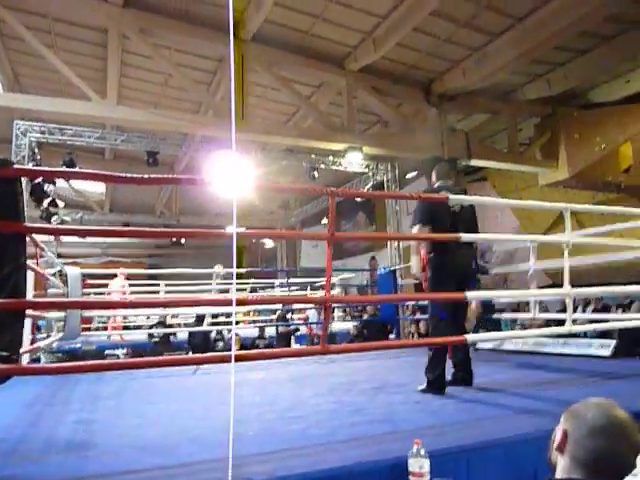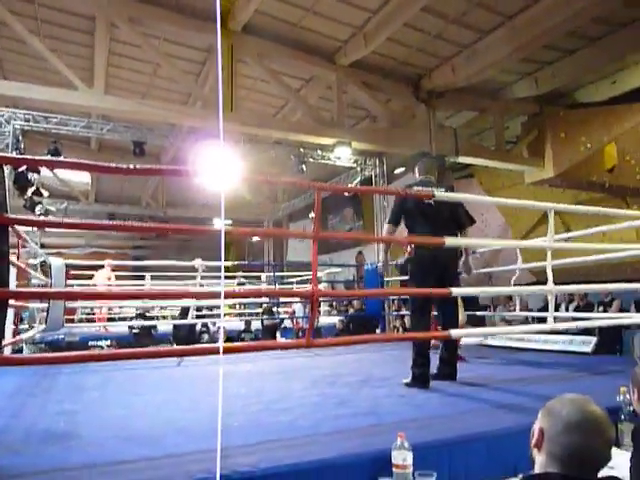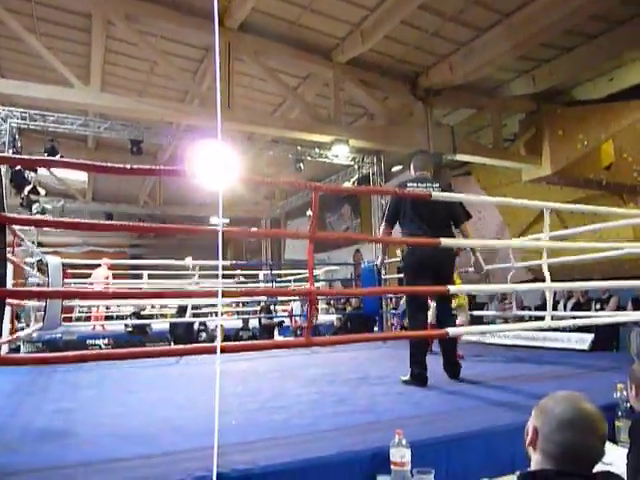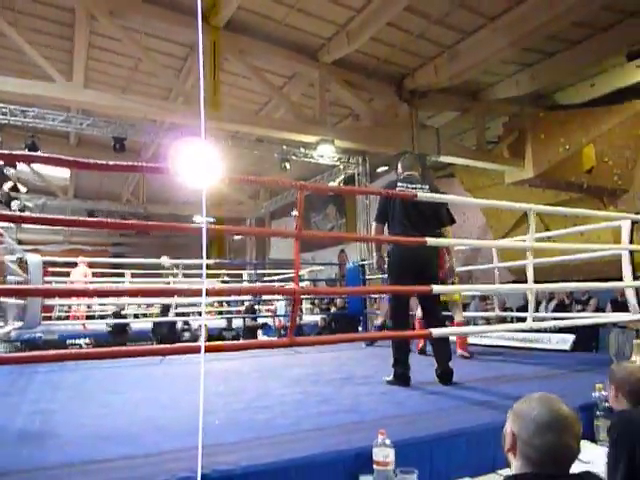
dt=0.2s
person 1, frame 1
left shoulder: (429, 196)
left elbow: (420, 228)
left wrist: (415, 258)
left hip: (443, 261)
right hip: (466, 262)
left knee: (439, 318)
right knee: (458, 319)
left ankle: (435, 380)
right ankle: (462, 373)
person 1, frame 2
left shoulder: (407, 192)
left elbow: (390, 226)
right elbow: (465, 228)
left wrist: (384, 254)
right wrist: (467, 256)
left hip: (423, 255)
right hip: (449, 254)
left knee: (421, 313)
right knee: (449, 311)
left ankle: (420, 374)
right ankle: (448, 368)
person 1, frame 3
left shoulder: (402, 189)
right shoulder: (444, 189)
left elbow: (387, 226)
right elbow: (462, 224)
left wrist: (382, 254)
right wrist: (475, 253)
left hip: (416, 252)
right hip: (443, 252)
left knee: (417, 311)
right knee: (445, 308)
left ankle: (418, 373)
right ankle: (452, 365)
person 1, frame 4
left shoulder: (391, 188)
right shoulder: (432, 190)
left elbow: (378, 225)
right elbow: (444, 227)
left wrist: (378, 254)
left hip: (401, 252)
right hip: (428, 253)
left knee: (399, 313)
right knee: (433, 312)
left ankle: (401, 372)
right ankle: (444, 369)
